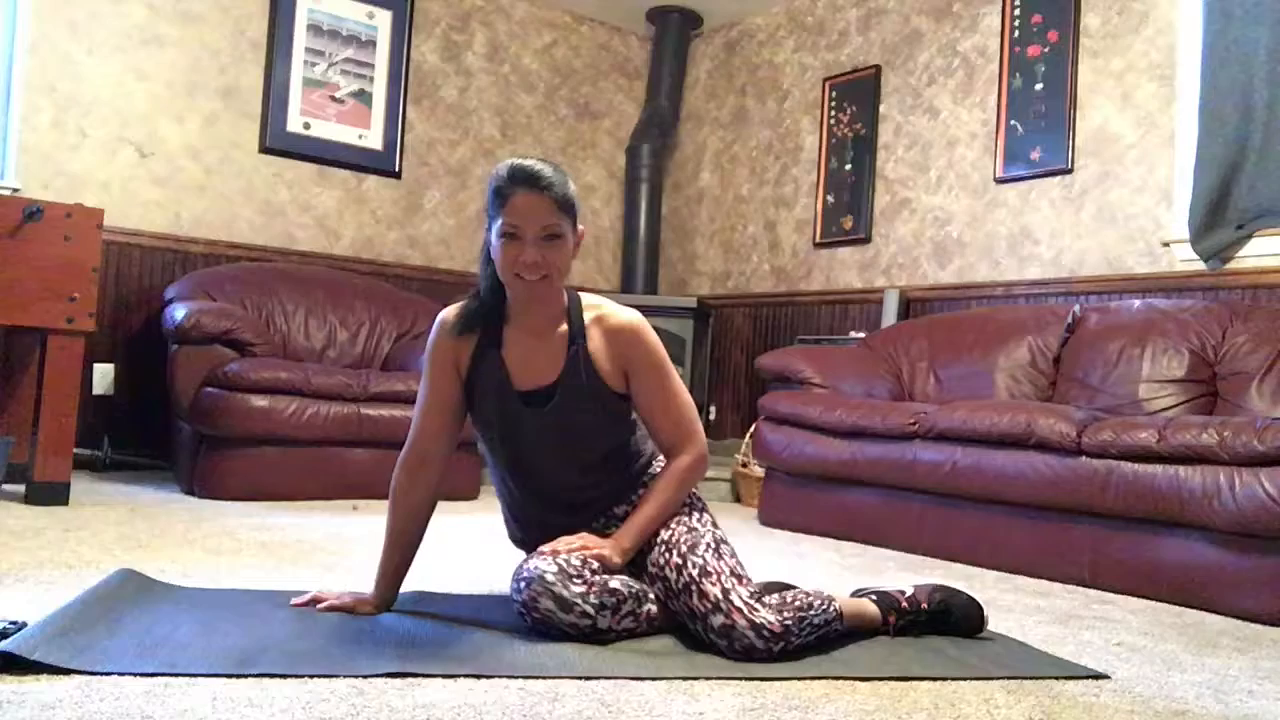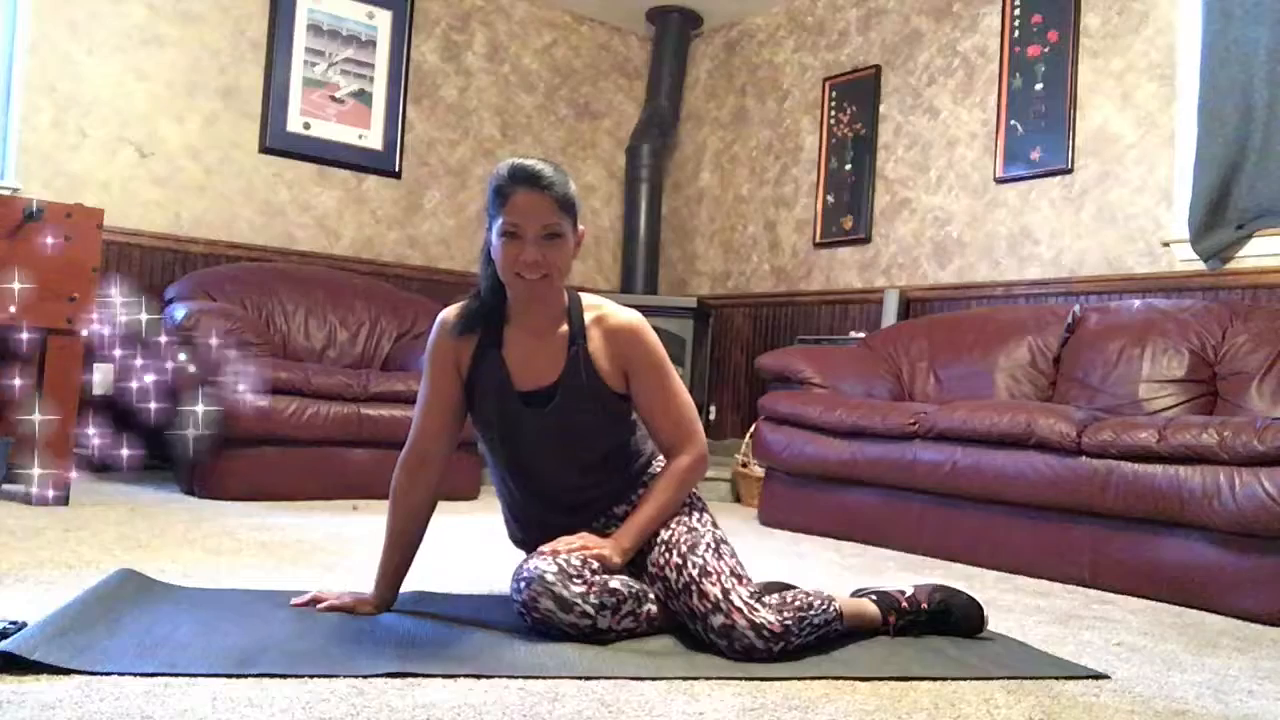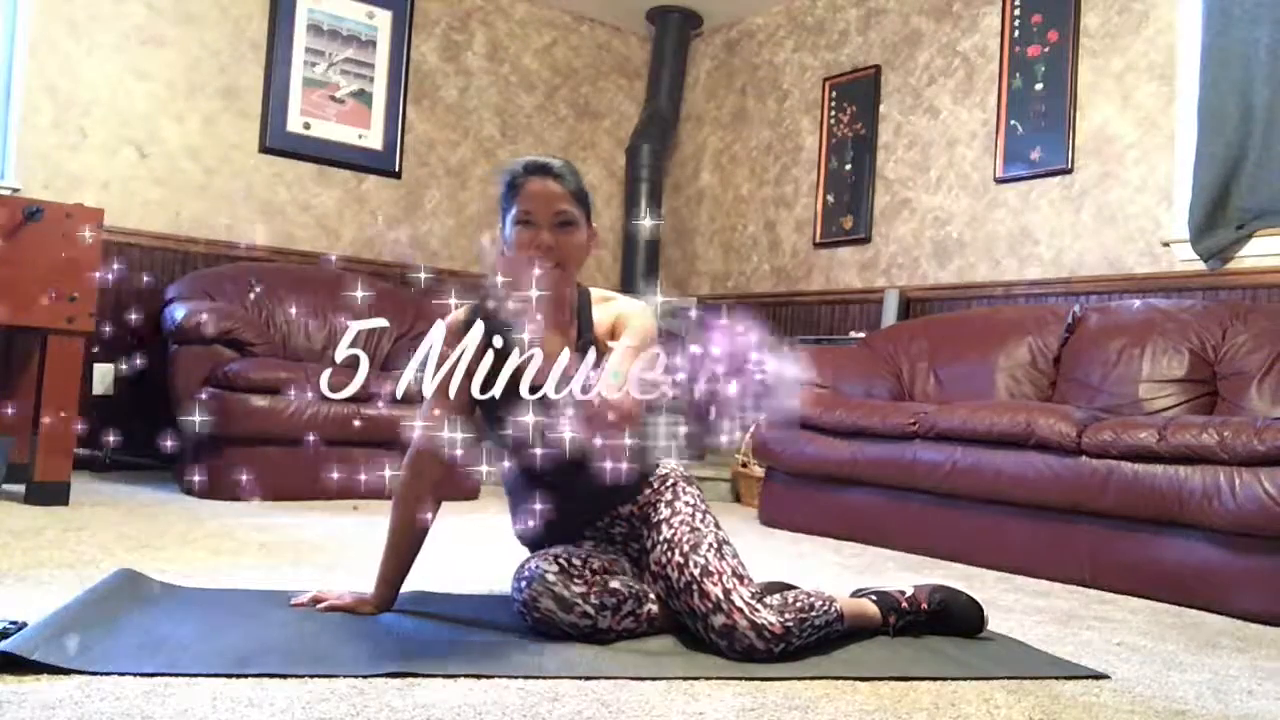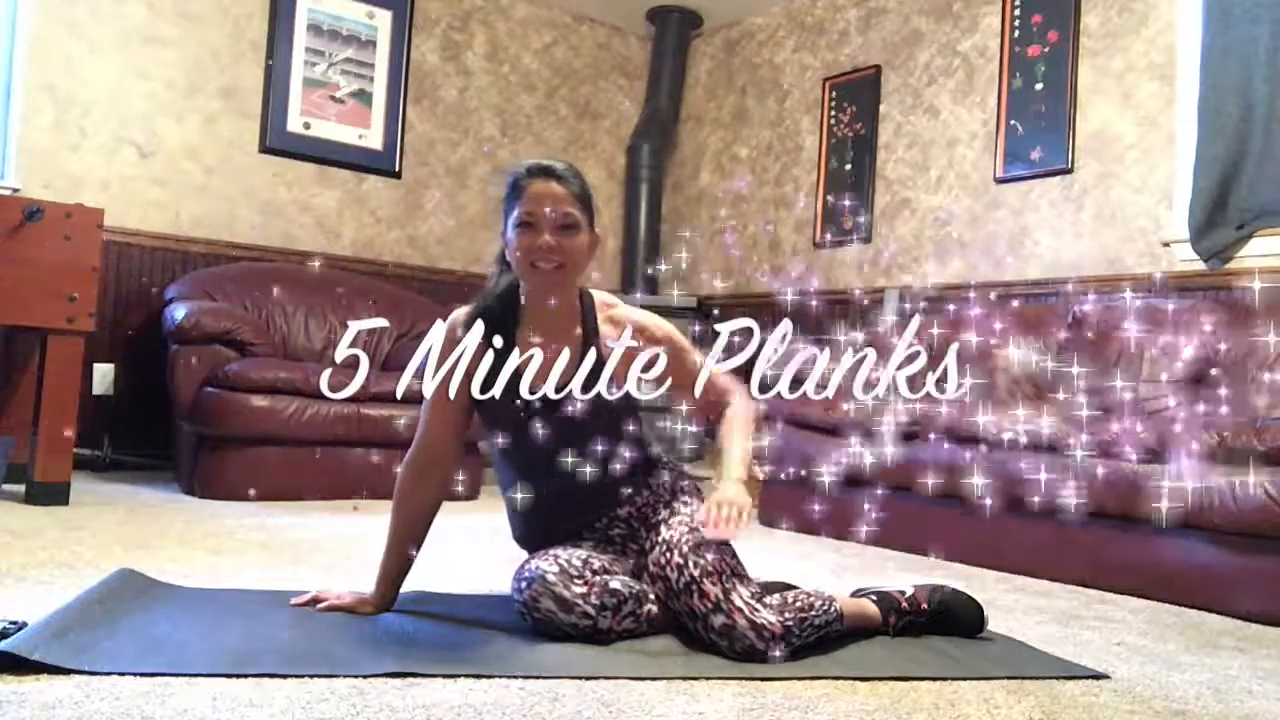
dt=0.5s
person 1, frame 1
left shoulder: (619, 331)
right shoulder: (459, 332)
left elbow: (690, 452)
right elbow: (421, 464)
left wrist: (618, 544)
right wrist: (381, 592)
left hip: (644, 509)
right hip: (554, 542)
left knee: (750, 631)
right knee: (540, 592)
left ankle: (897, 603)
right ankle: (699, 601)
person 1, frame 2
left shoulder: (619, 332)
right shoulder: (459, 333)
left elbow: (690, 452)
right elbow: (421, 465)
left wrist: (619, 544)
right wrist: (381, 593)
left hip: (643, 510)
right hip: (554, 543)
left knee: (749, 631)
right knee: (540, 593)
left ankle: (894, 604)
right ankle: (711, 598)
person 1, frame 3
left shoulder: (623, 315)
right shoulder: (468, 329)
left elbow: (615, 414)
right elbow: (428, 463)
left wrist: (538, 318)
right wrist: (382, 592)
left hip: (648, 503)
right hip: (563, 538)
left knee: (750, 631)
right knee: (541, 594)
left ankle: (898, 603)
right ankle: (713, 598)
person 1, frame 4
left shoulder: (632, 331)
right shoulder: (470, 331)
left elbow: (734, 397)
right elbow: (427, 465)
left wrist: (731, 478)
right wrist: (382, 593)
left hip: (649, 505)
right hip: (560, 541)
left knee: (748, 630)
right knee: (542, 591)
left ankle: (892, 604)
right ankle: (690, 602)
